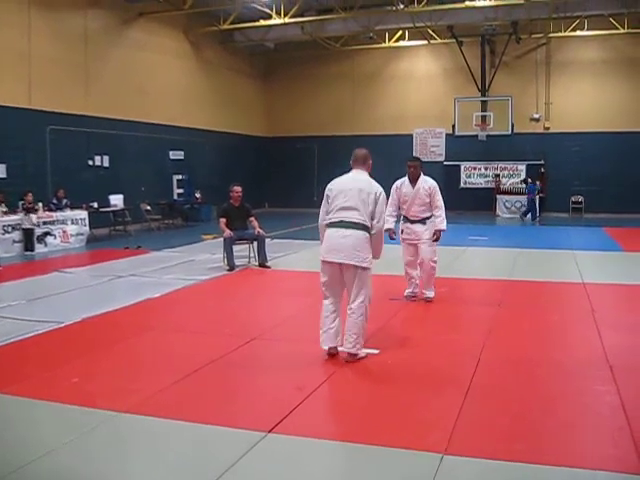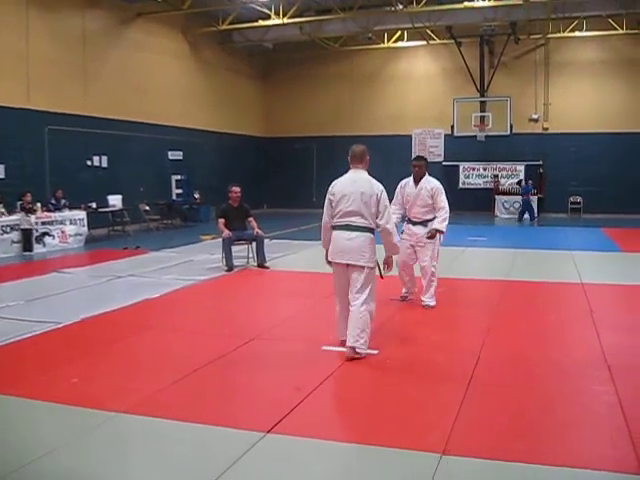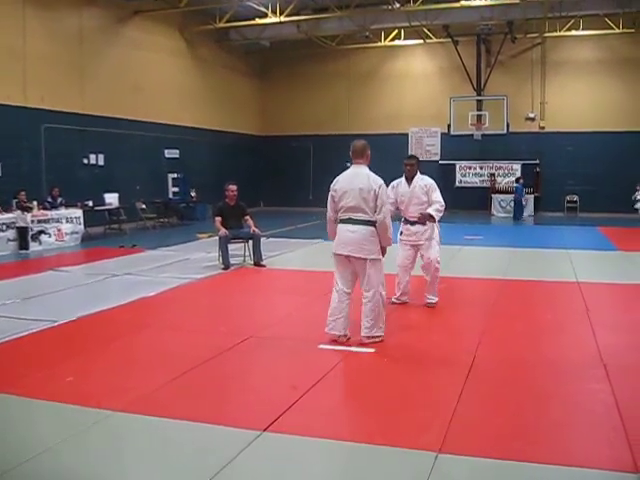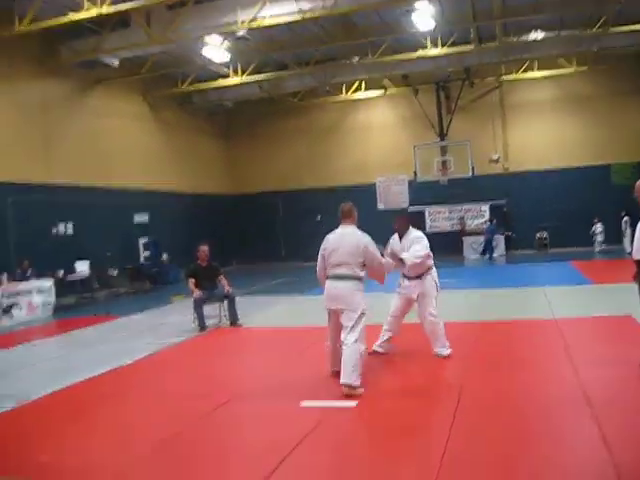
dt=0.4s
person 1, frame 1
left shoulder: (334, 184)
right shoulder: (375, 188)
left elbow: (322, 219)
right elbow: (378, 226)
right wrist: (373, 254)
left hip: (332, 240)
right hip: (357, 242)
left knee: (330, 296)
right knee: (357, 299)
left ankle: (330, 344)
right ankle: (352, 349)
person 1, frame 2
left shoulder: (336, 185)
right shoulder: (375, 187)
left elbow: (327, 221)
right elbow: (385, 223)
left wrist: (327, 248)
right wrist: (390, 253)
left hip: (339, 242)
right hip: (362, 243)
left knee: (342, 295)
right knee: (361, 298)
left ankle: (344, 335)
right ankle: (354, 344)
person 1, frame 3
left shoulder: (338, 180)
right shoulder: (376, 181)
left elbow: (331, 215)
right elbow: (383, 217)
left wrist: (335, 238)
right wrist: (384, 242)
left hip: (344, 236)
right hip: (367, 237)
left knee: (341, 288)
right knee: (372, 289)
left ankle: (338, 331)
right ankle: (370, 333)
person 1, frame 4
left shoulder: (328, 238)
right shoulder: (363, 238)
left elbow: (320, 270)
right elbow: (377, 268)
right wrist: (380, 276)
left hip: (332, 289)
right hip: (351, 289)
left knee: (335, 334)
right knee: (352, 337)
left ankle: (336, 368)
right ankle: (349, 383)
person 2, frame 1
left shoulder: (430, 184)
right shoulder: (398, 185)
left elbow: (438, 207)
right elbow: (392, 207)
left wrist: (439, 228)
right wrist: (390, 226)
left hip: (426, 227)
right hip: (407, 227)
left knee: (428, 261)
right knee: (409, 262)
left ankle: (428, 292)
right ankle: (412, 291)
person 2, frame 2
left shoulder: (434, 185)
right shoulder: (403, 185)
left elbow: (443, 210)
right elbow: (397, 206)
left wrist: (436, 229)
right wrist: (393, 223)
left hip: (428, 230)
right hip: (409, 228)
left knee: (428, 266)
right knee: (403, 262)
left ankle: (428, 299)
right ankle: (407, 291)
person 2, frame 3
left shoulder: (428, 183)
right shoulder: (396, 185)
left elbow: (439, 204)
right elbow: (388, 204)
left wrist: (429, 215)
left hip: (427, 228)
right hip: (407, 229)
left knee: (432, 263)
right knee: (403, 265)
left ankle: (432, 297)
right ankle: (400, 296)
person 2, frame 4
left shoulder: (418, 238)
right shoulder: (394, 240)
left elbow: (418, 255)
right elbow: (392, 259)
left wrist: (400, 259)
right wrist: (387, 260)
left hip: (425, 279)
right hip: (407, 281)
left knee: (429, 314)
right knee: (394, 314)
left ankle: (442, 349)
right ankle: (381, 346)
